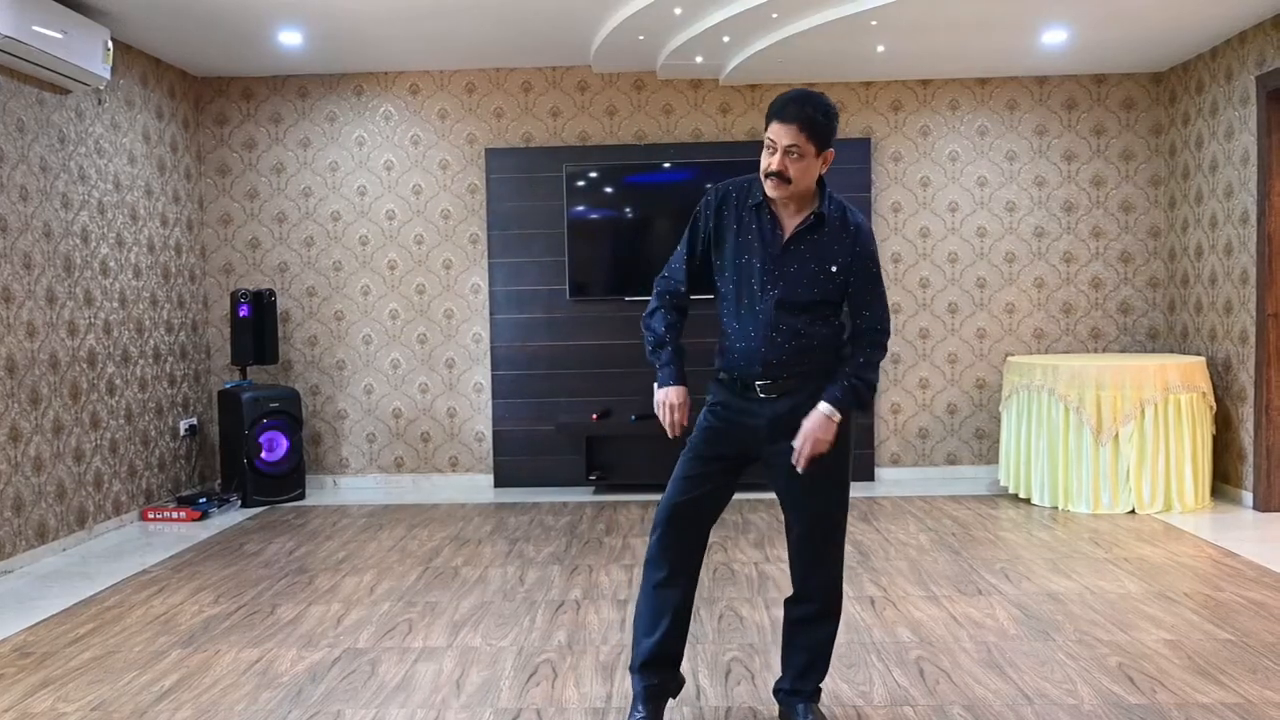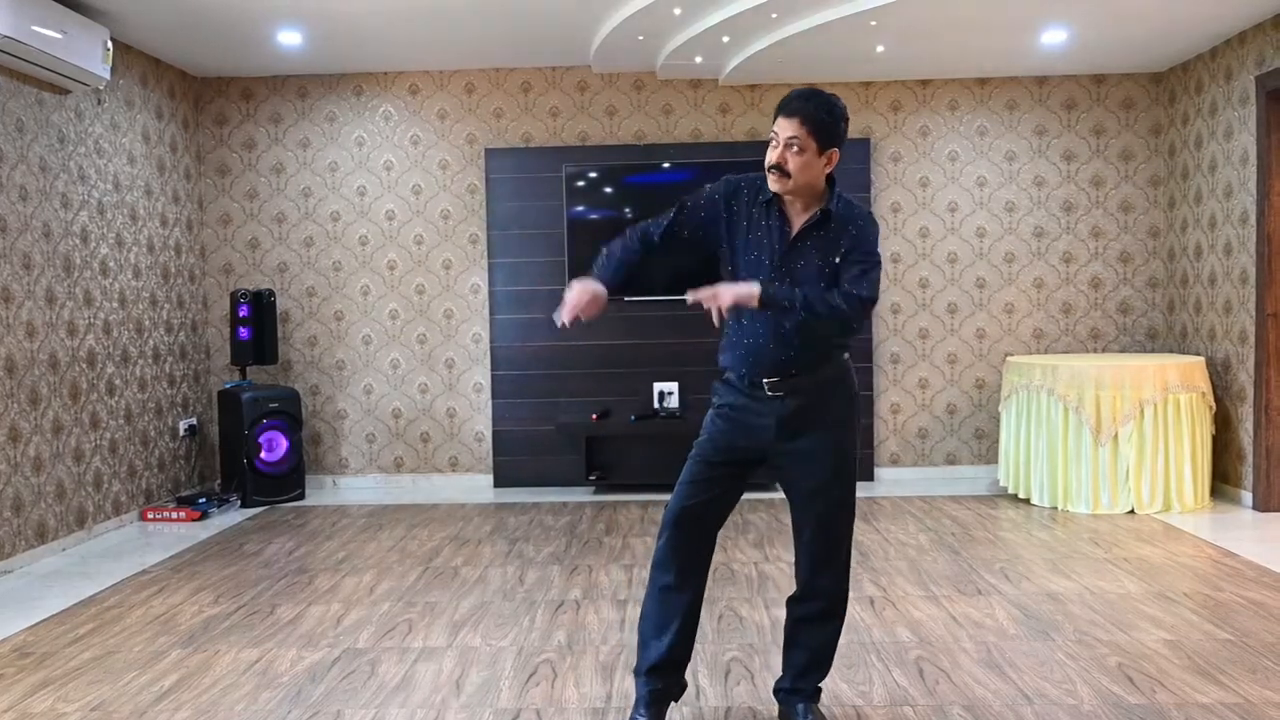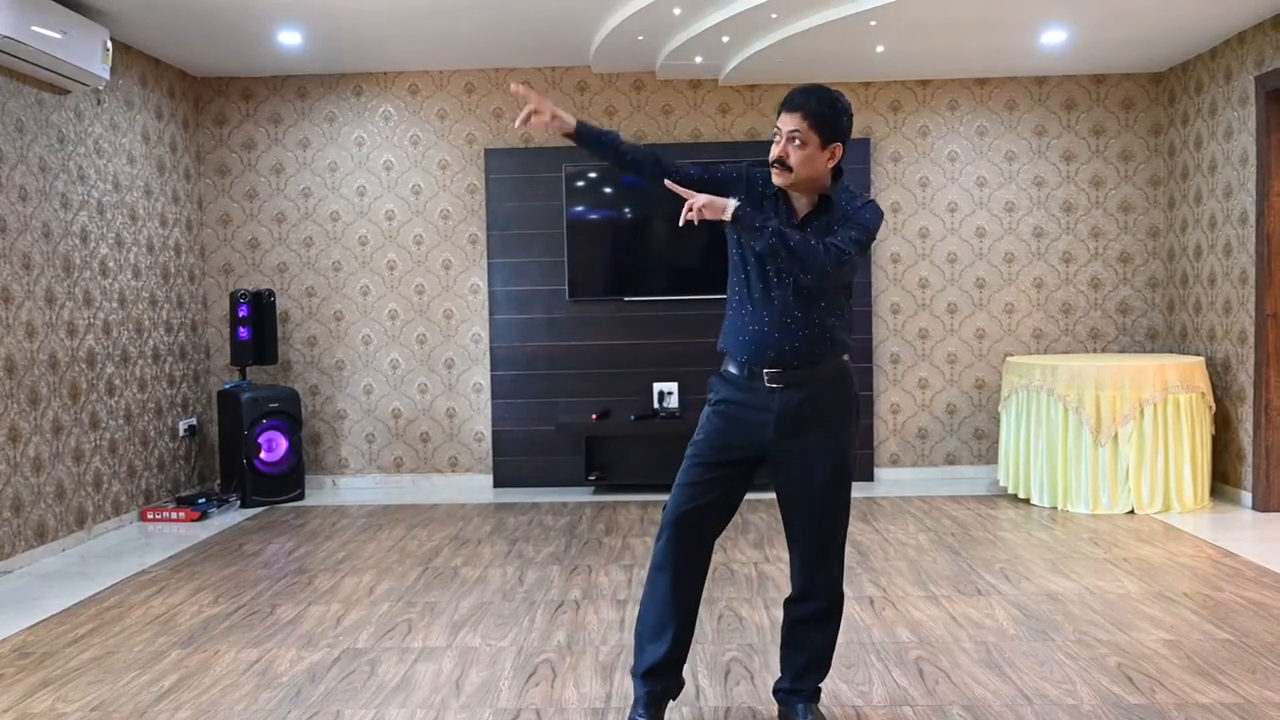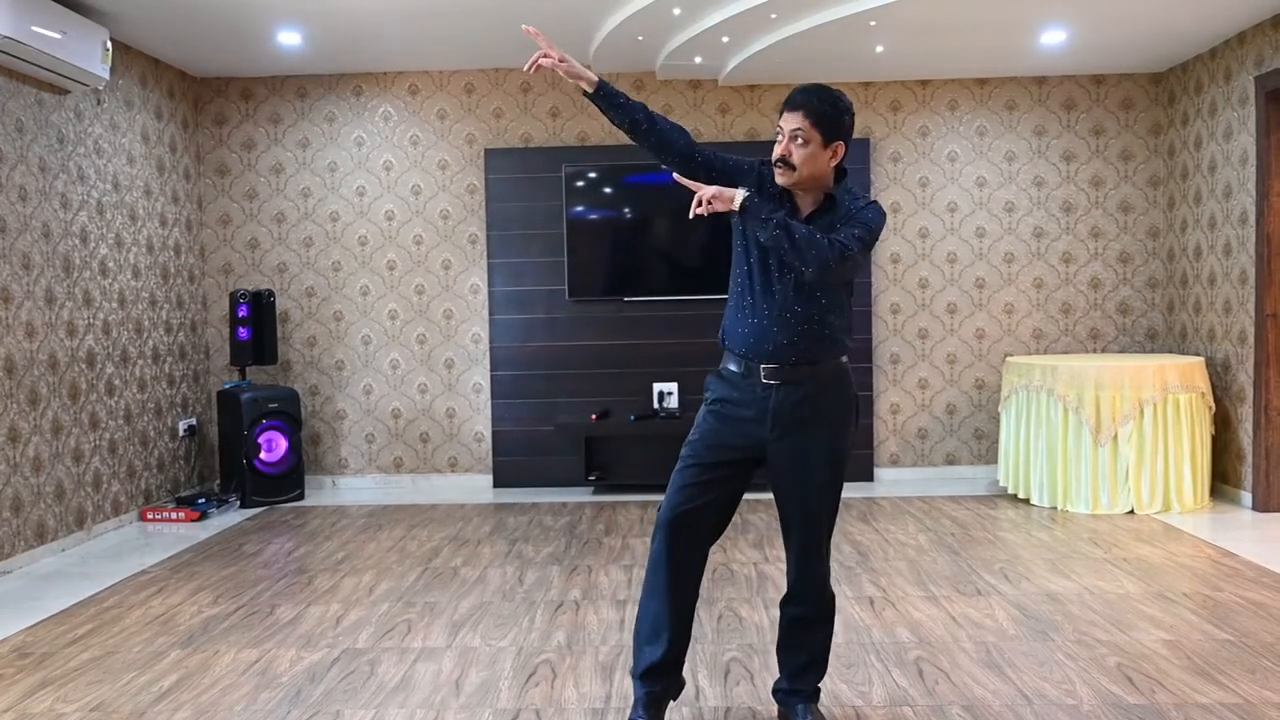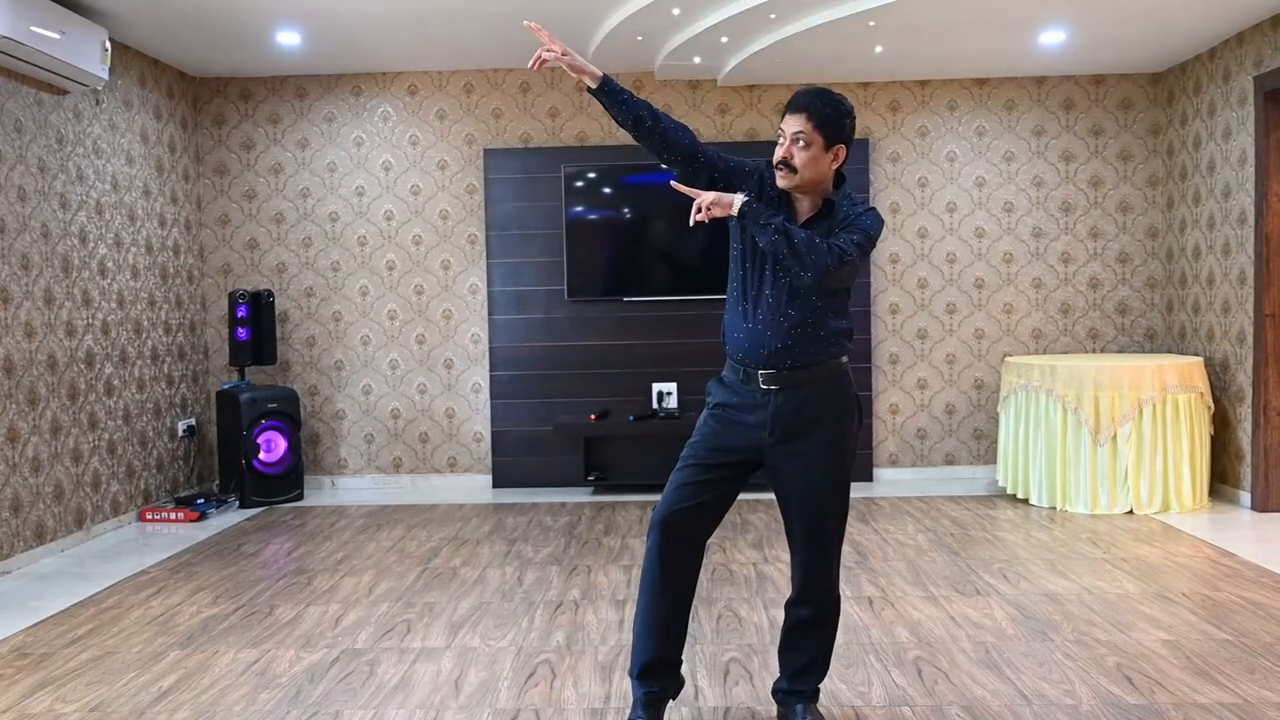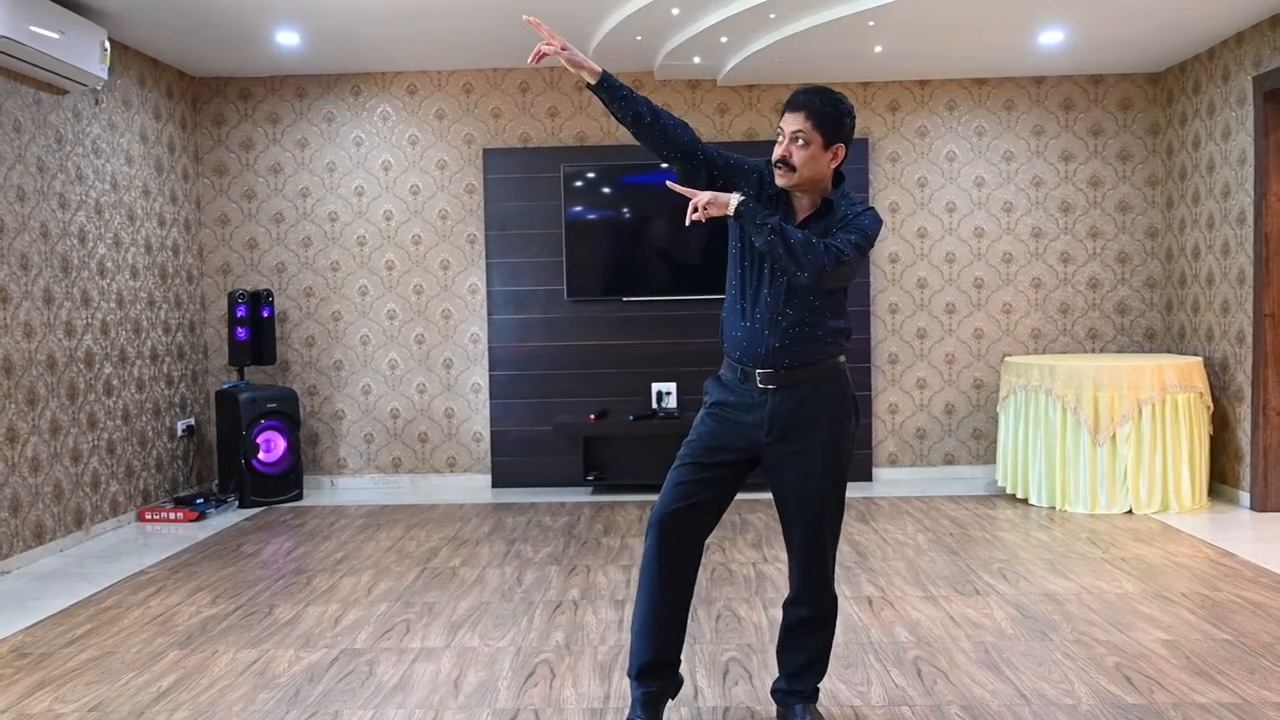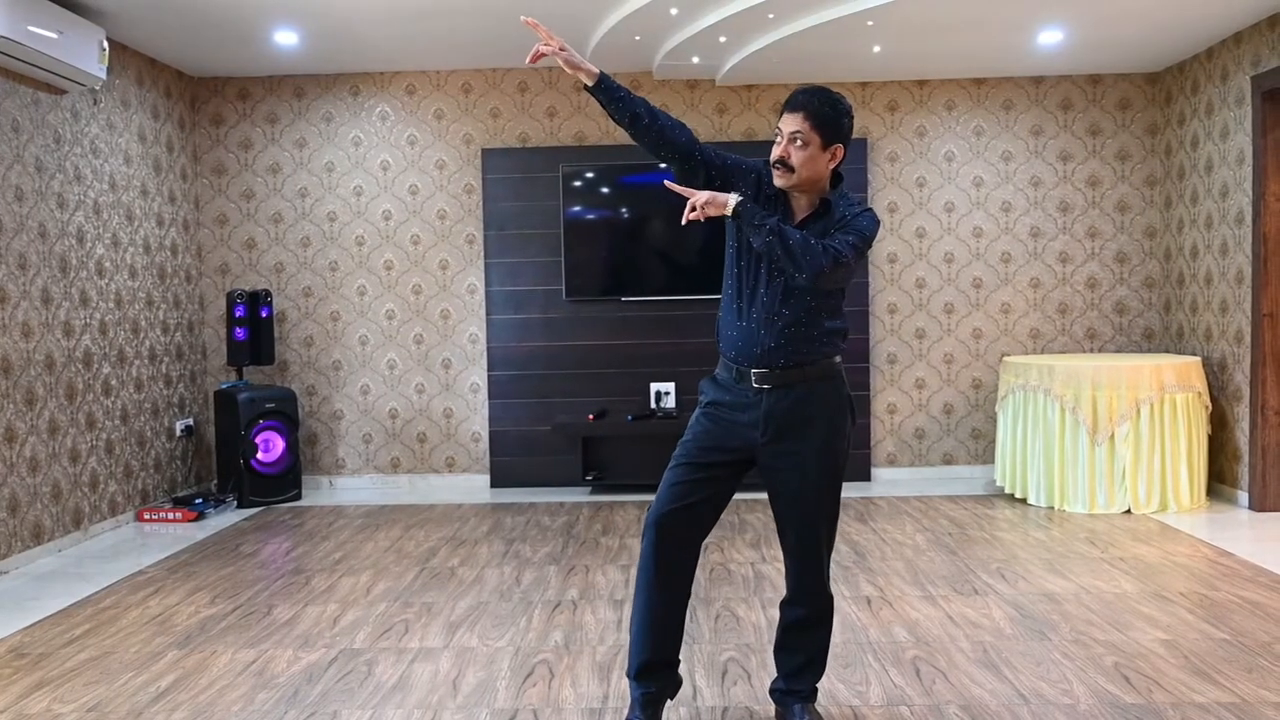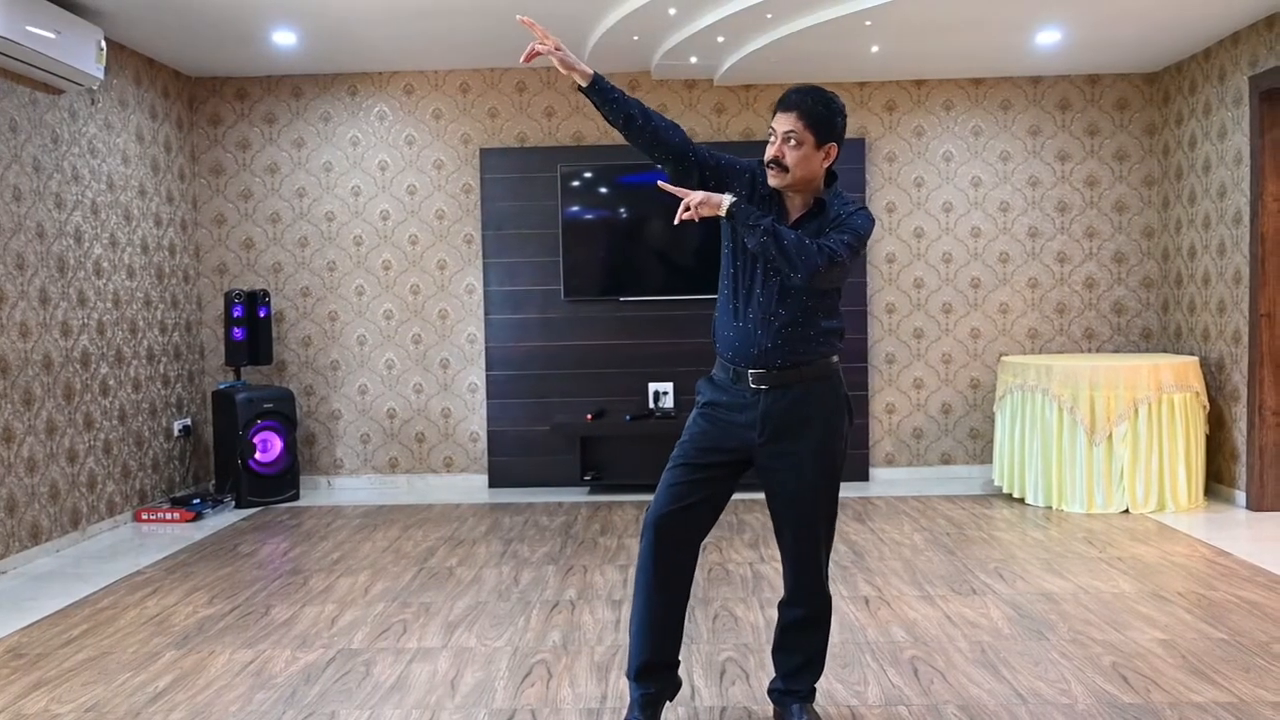
dt=0.2s
person 1, frame 1
left shoulder: (849, 231)
right shoulder: (724, 205)
left elbow: (870, 333)
right elbow: (670, 290)
left wrist: (834, 409)
right wrist: (670, 375)
left hip: (810, 403)
right hip: (731, 397)
left knee: (817, 554)
right knee: (674, 526)
person 1, frame 2
left shoulder: (854, 226)
right shoulder: (731, 200)
left elbow: (852, 304)
right elbow: (656, 235)
left wrist: (758, 292)
right wrist: (600, 278)
left hip: (817, 406)
right hip: (730, 398)
left knee: (824, 554)
right knee: (683, 528)
person 1, frame 3
left shoulder: (858, 213)
right shoulder: (748, 184)
left elbow: (819, 261)
right elbow: (656, 168)
left wrist: (736, 215)
right wrist: (575, 128)
left hip: (816, 400)
right hip: (738, 393)
left knee: (818, 554)
right knee: (683, 529)
person 1, frame 4
left shoulder: (862, 216)
right shoulder: (755, 182)
left elbow: (821, 258)
right elbow: (671, 143)
left wrist: (745, 205)
right wrist: (587, 81)
left hip: (814, 399)
right hip: (736, 391)
left knee: (808, 552)
right knee: (679, 525)
person 1, frame 5
left shoulder: (859, 221)
right shoulder: (754, 184)
left elbow: (818, 264)
right elbow: (672, 142)
left wrist: (743, 210)
right wrist: (590, 76)
left hip: (815, 403)
right hip: (738, 394)
left knee: (816, 555)
right knee: (673, 525)
person 1, frame 6
left shoulder: (858, 221)
right shoulder: (751, 182)
left elbow: (813, 264)
right elbow: (671, 137)
left wrist: (739, 209)
right wrist: (592, 73)
left hip: (811, 402)
right hip: (735, 392)
left knee: (812, 554)
right knee: (672, 524)
person 1, frame 7
left shoulder: (855, 221)
right shoulder: (749, 183)
left elbow: (811, 265)
right elbow: (668, 137)
left wrist: (737, 209)
right wrist: (589, 74)
left hip: (807, 402)
right hip: (731, 392)
left knee: (807, 553)
right knee: (668, 524)
person 1, frame 8
left shoulder: (850, 220)
right shoulder: (745, 183)
left elbow: (805, 265)
right elbow: (662, 139)
left wrist: (731, 210)
right wrist: (582, 74)
left hip: (804, 402)
right hip: (728, 392)
left knee: (805, 553)
right knee: (666, 527)
